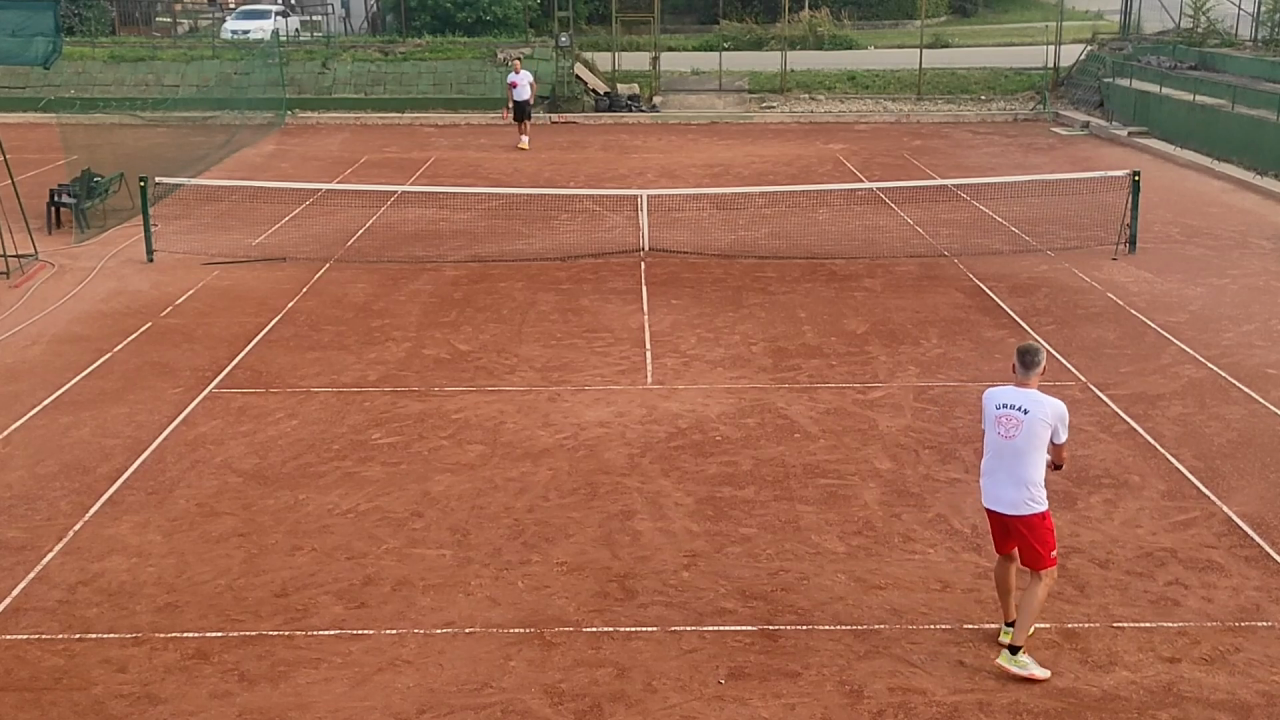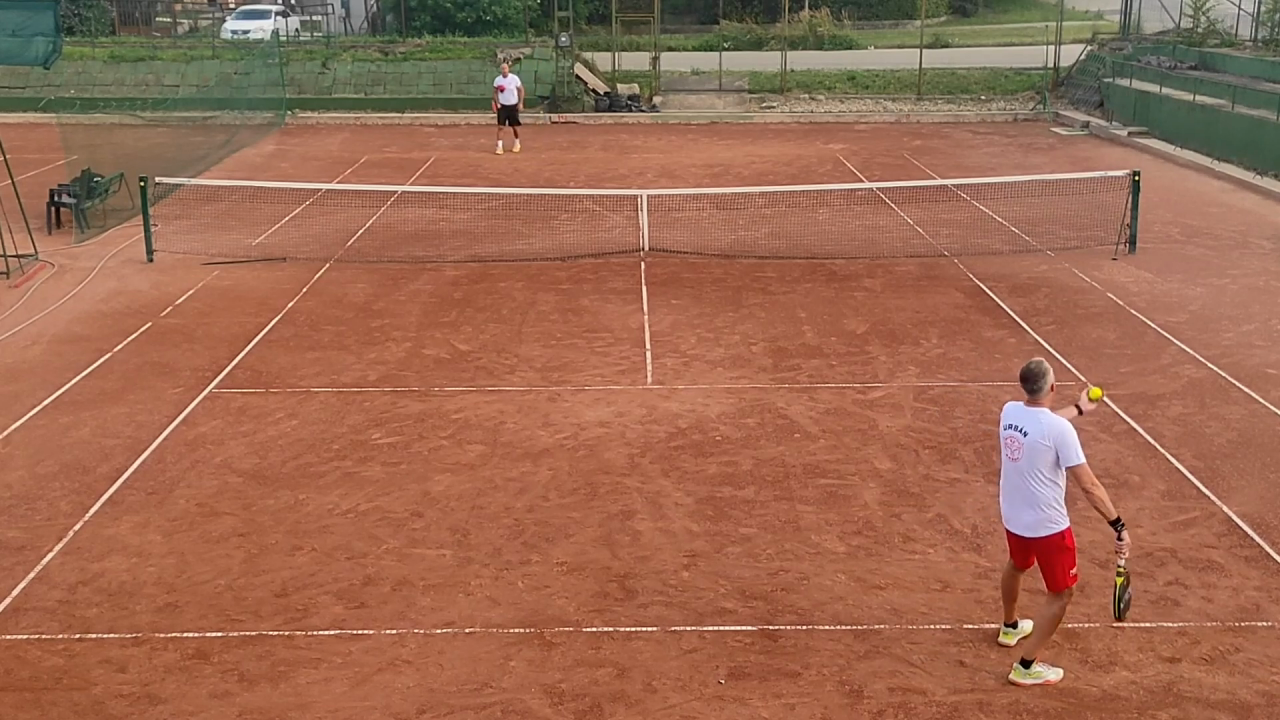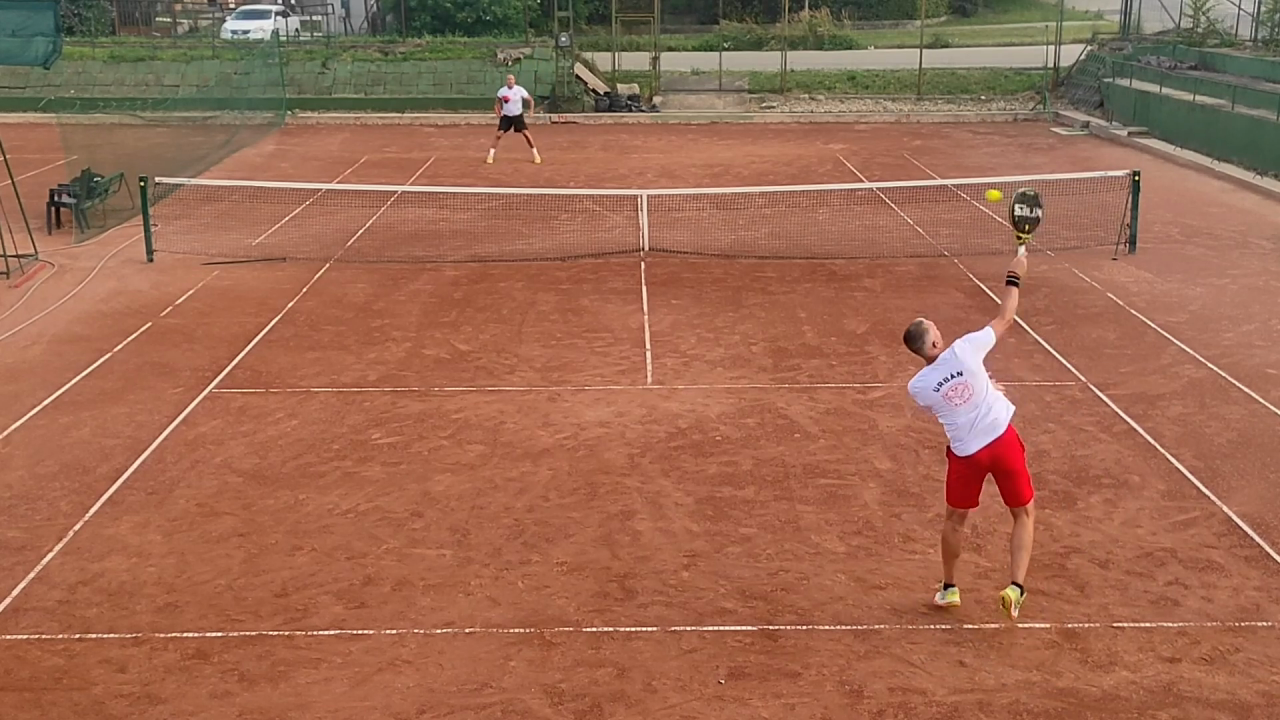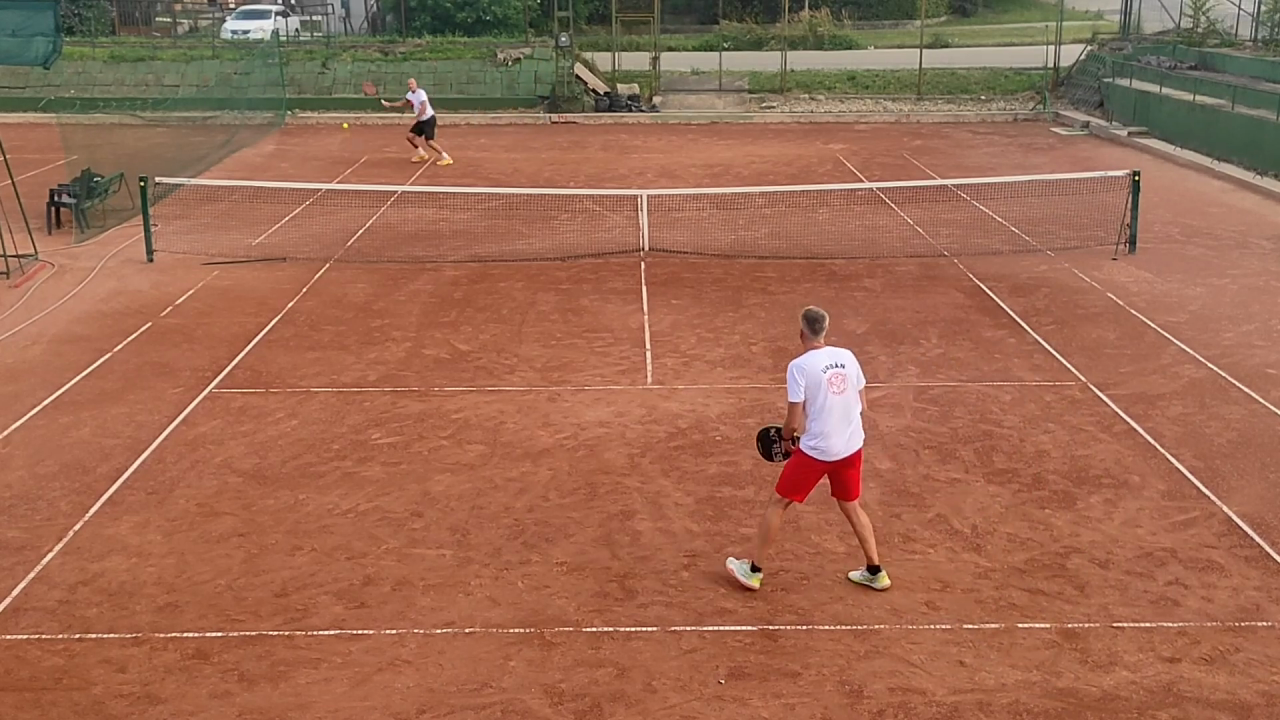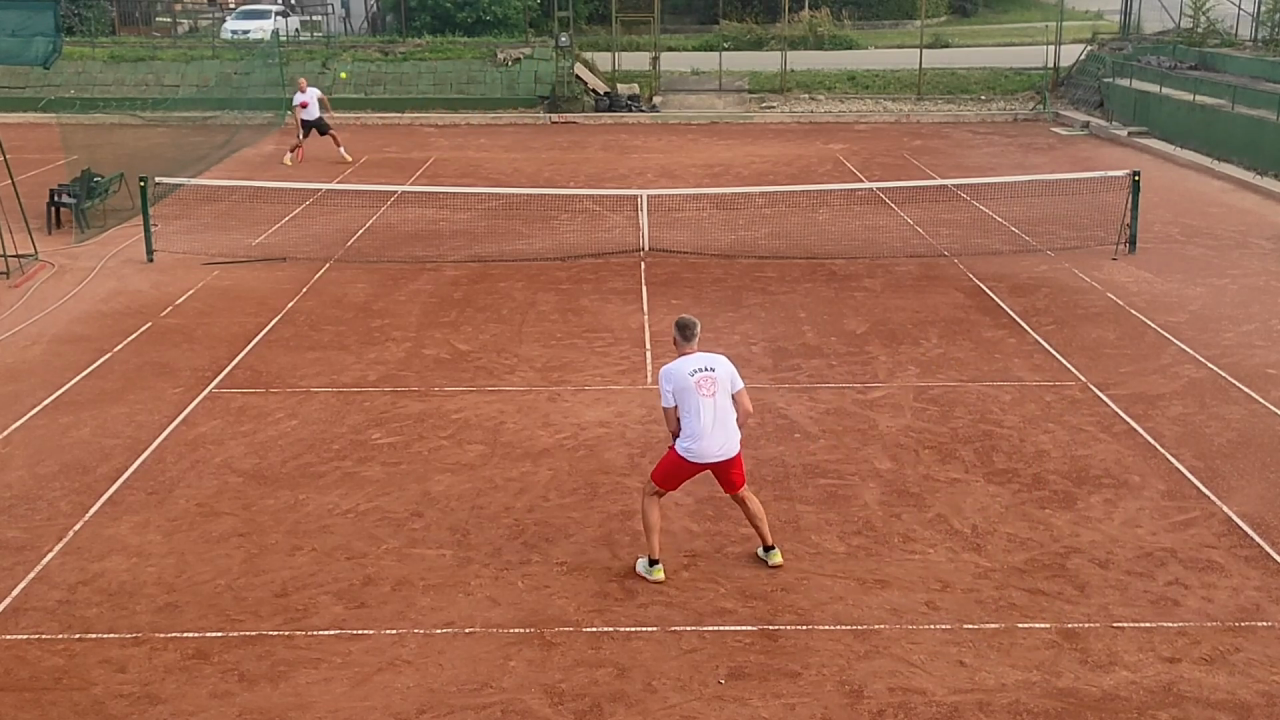
dt=1s
person 1, frame 1
left shoulder: (991, 397)
right shoulder: (1053, 408)
right elbow: (1060, 455)
left hip: (992, 497)
right hip: (1028, 504)
left knee: (1007, 557)
right knee: (1044, 575)
left ankle: (1011, 625)
right ankle: (1014, 651)
person 1, frame 2
left shoulder: (1009, 411)
right shoulder: (1060, 430)
right elbow: (1088, 485)
left wrist: (1079, 407)
right wrist: (1118, 527)
left hip: (1012, 518)
right hip: (1048, 525)
left knee: (1016, 566)
right knee: (1062, 594)
left ankle: (1010, 627)
right ankle: (1026, 667)
person 1, frame 3
left shoulder: (917, 387)
right shoulder: (964, 350)
right elbow: (1006, 318)
right wrist: (1013, 277)
left hip: (965, 454)
right hip: (1001, 441)
left knee: (954, 520)
right knee: (1024, 515)
left ankle: (949, 589)
right ankle: (1015, 587)
person 1, frame 4
left shoulder: (799, 366)
right shoulder: (848, 357)
left elbow: (794, 422)
right elbow: (862, 405)
left wrist: (788, 439)
left hip: (816, 450)
right hip: (852, 447)
left knee: (777, 504)
right knee: (850, 506)
left ankle: (753, 571)
right ankle: (875, 572)
person 1, frame 5
left shoulder: (669, 371)
right shoulder: (722, 362)
left elbow: (672, 426)
right elbow: (746, 409)
left hip: (690, 451)
right hip: (728, 448)
left knee: (651, 494)
right knee: (742, 495)
left ankle: (654, 565)
right ankle: (770, 550)
